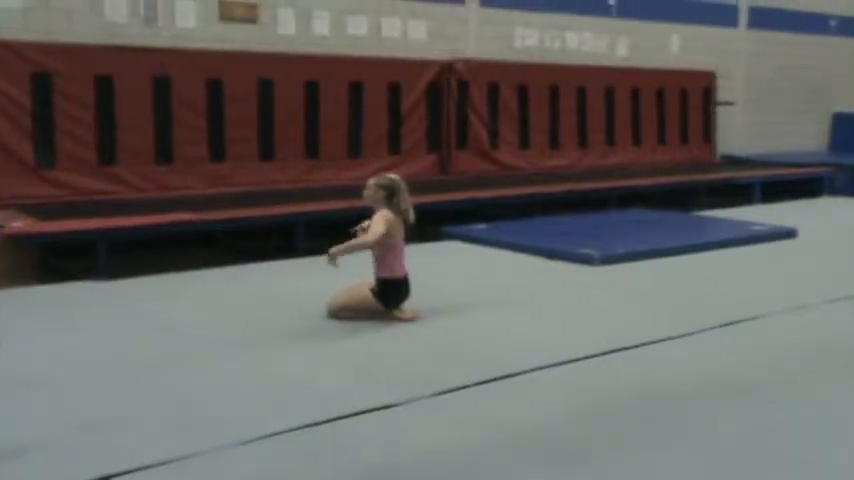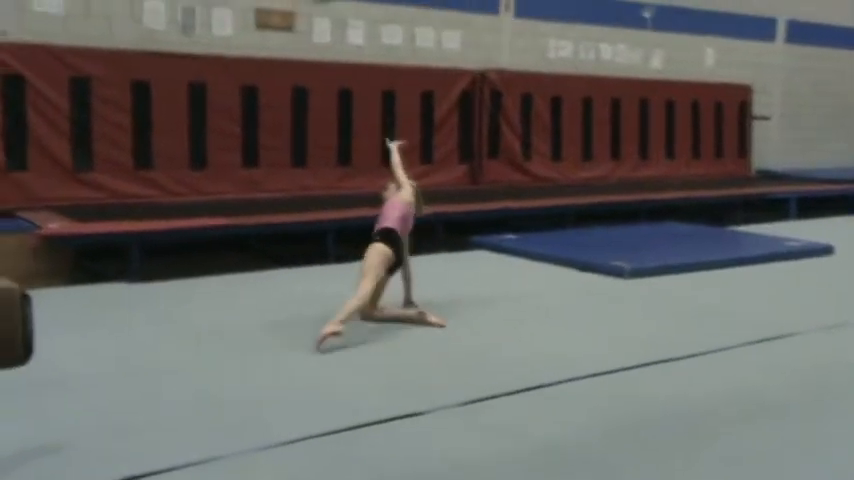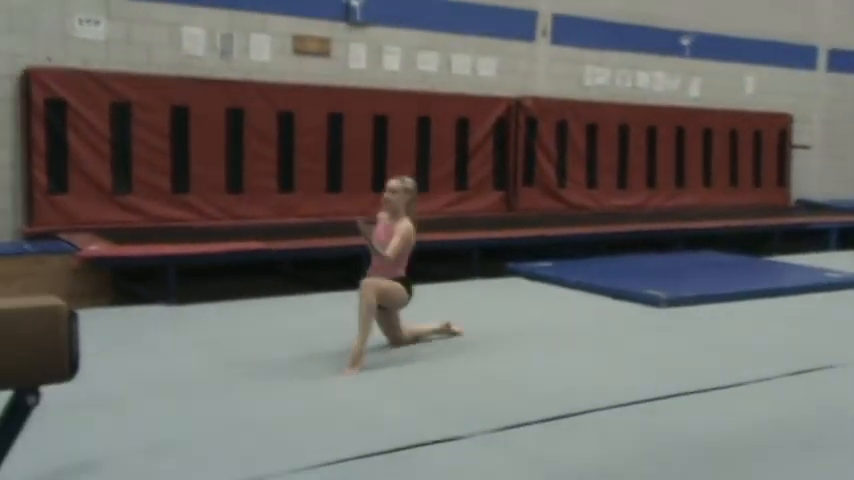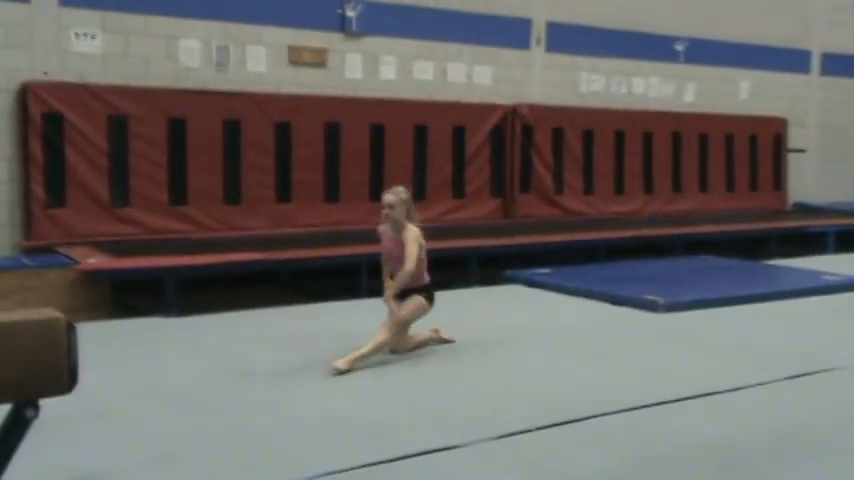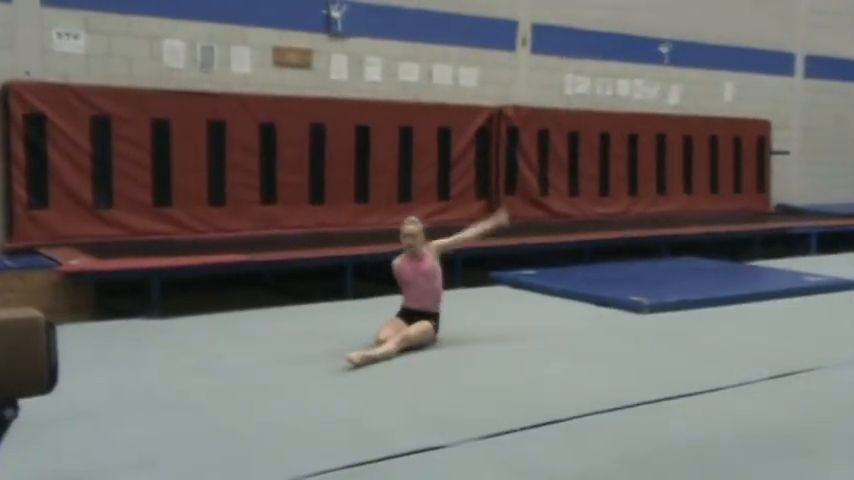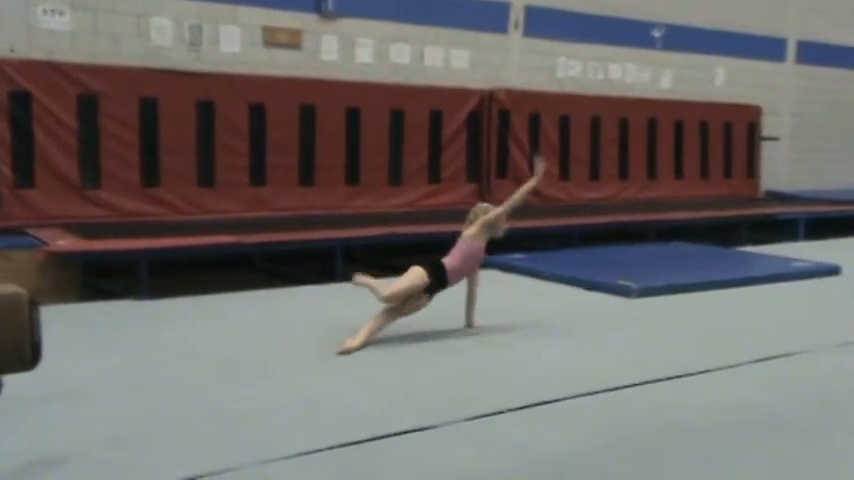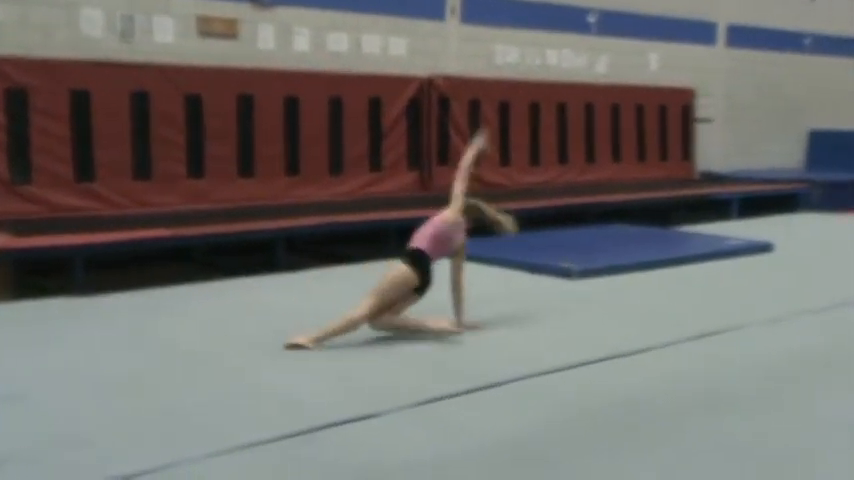
dt=0.7s
person 1, frame 1
left shoulder: (382, 217)
right shoulder: (391, 216)
left elbow: (369, 240)
left wrist: (338, 250)
right wrist: (367, 227)
left hip: (390, 288)
right hip: (395, 284)
left knee: (334, 307)
right knee: (341, 296)
left ankle: (391, 313)
right ankle: (390, 306)
person 1, frame 2
left shoulder: (405, 191)
right shoulder: (404, 217)
left elbow: (397, 165)
right elbow: (404, 260)
left wrist: (393, 147)
right wrist: (408, 298)
left hip: (385, 241)
left knee: (366, 286)
right knee: (366, 311)
left ankle: (337, 323)
right ankle: (415, 315)
person 1, frame 3
left shoulder: (405, 227)
right shoulder: (381, 217)
left elbow: (388, 257)
left wrist: (368, 236)
left hip: (398, 288)
right hip: (380, 291)
left knee: (367, 285)
right knee: (397, 338)
left ankle: (358, 353)
right ankle: (440, 328)
person 1, frame 4
left shoulder: (412, 233)
right shoulder: (382, 230)
left elbow: (410, 269)
left wrist: (390, 293)
right wrist: (388, 292)
left hip: (421, 293)
right hip: (398, 292)
left knee: (393, 324)
right knee: (397, 345)
right ankle: (432, 336)
person 1, frame 5
left shoulder: (433, 249)
right shoulder: (397, 264)
left elbow: (466, 236)
left wrist: (494, 221)
left hip: (429, 318)
right hip: (406, 314)
left knee: (402, 338)
right knee: (382, 337)
left ankle: (369, 355)
person 1, frame 6
left shoulder: (478, 252)
right shoulder: (479, 228)
left elbow: (472, 286)
right elbow: (508, 205)
left wrist: (470, 321)
right wrist: (535, 179)
left hip: (434, 283)
right hip: (430, 271)
left knee: (393, 311)
right knee: (387, 296)
right ankle: (366, 281)
person 1, frame 7
left shoulder: (455, 213)
right shoulder: (460, 241)
left elbow: (462, 175)
right elbow: (457, 281)
right wrist: (460, 319)
left hip: (413, 262)
right hip: (421, 275)
right knee: (377, 320)
left ankle: (314, 338)
